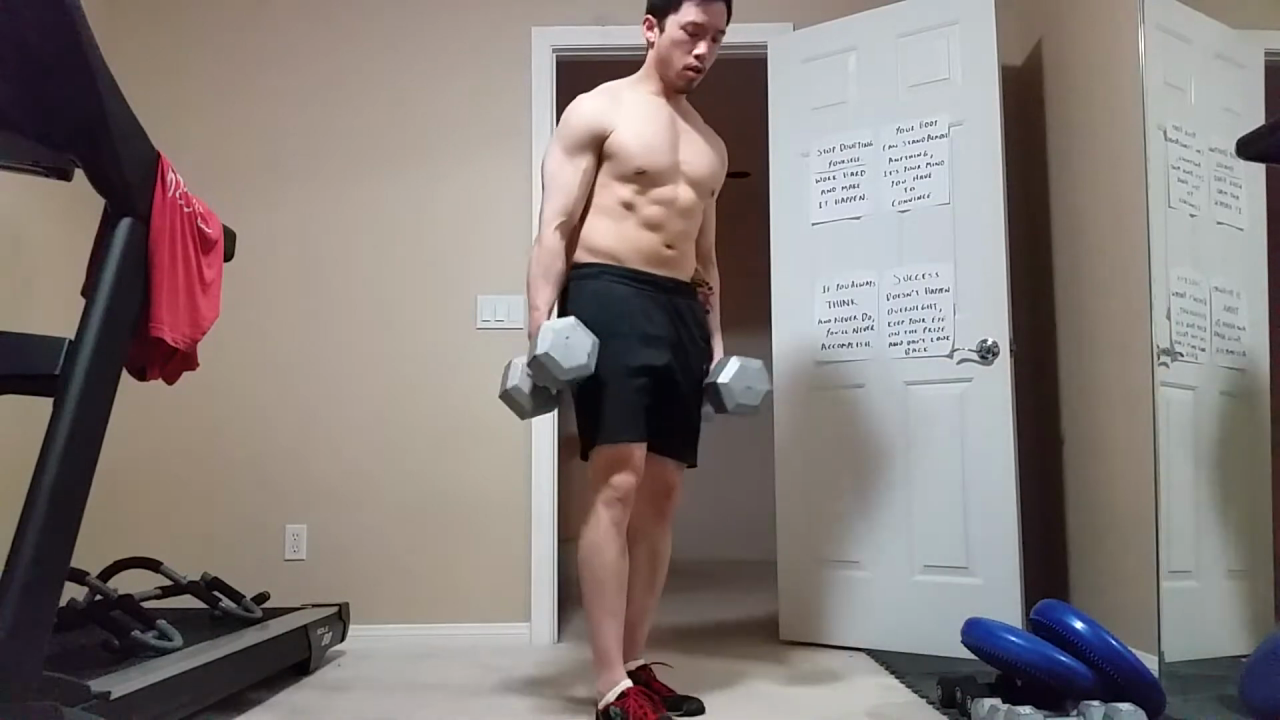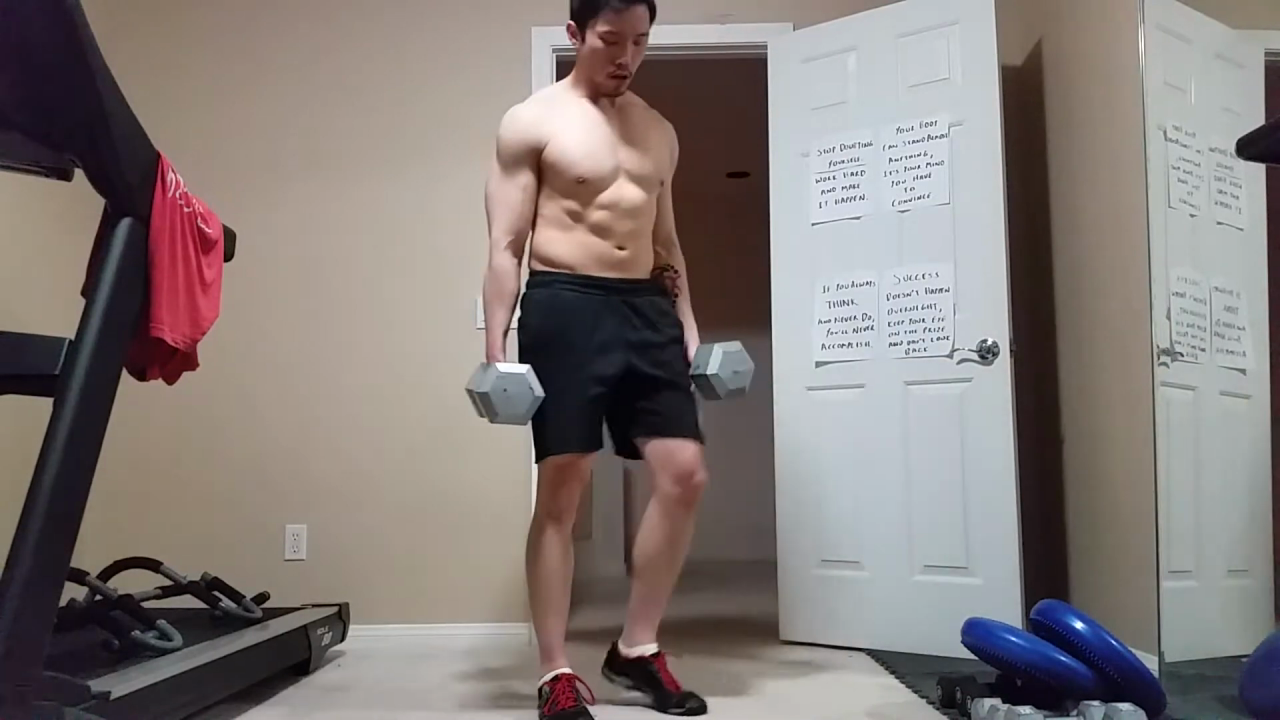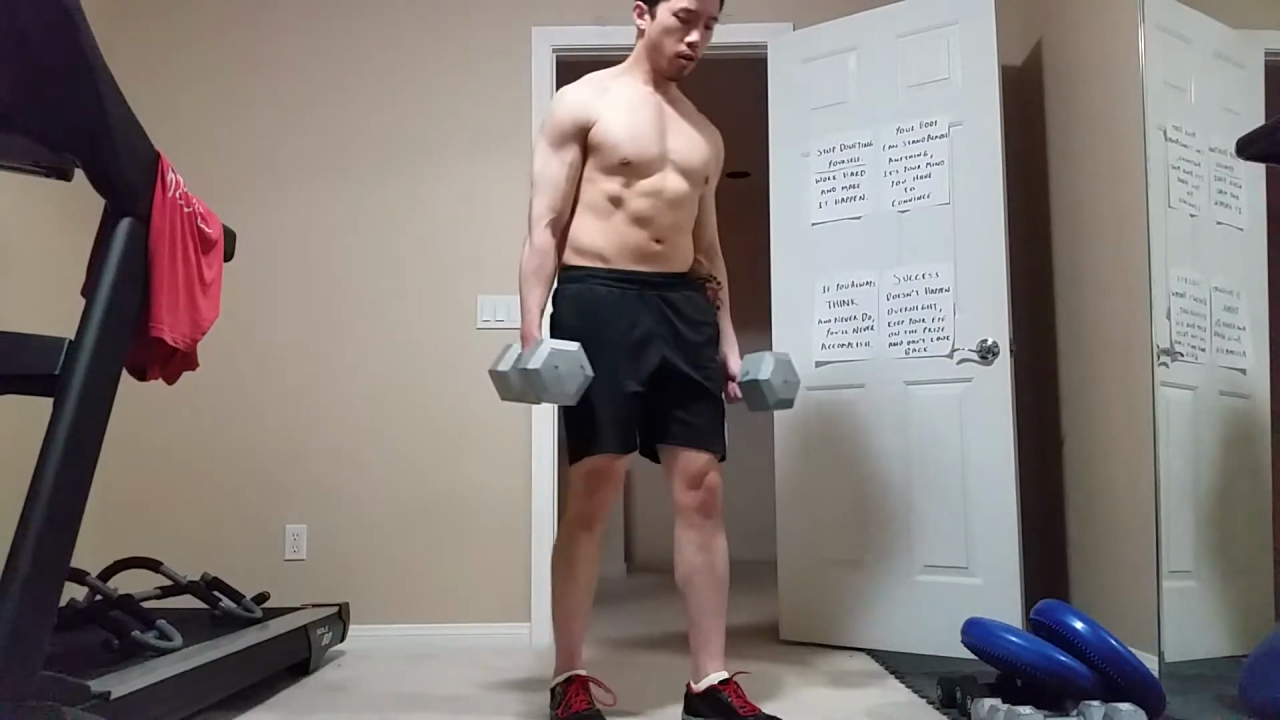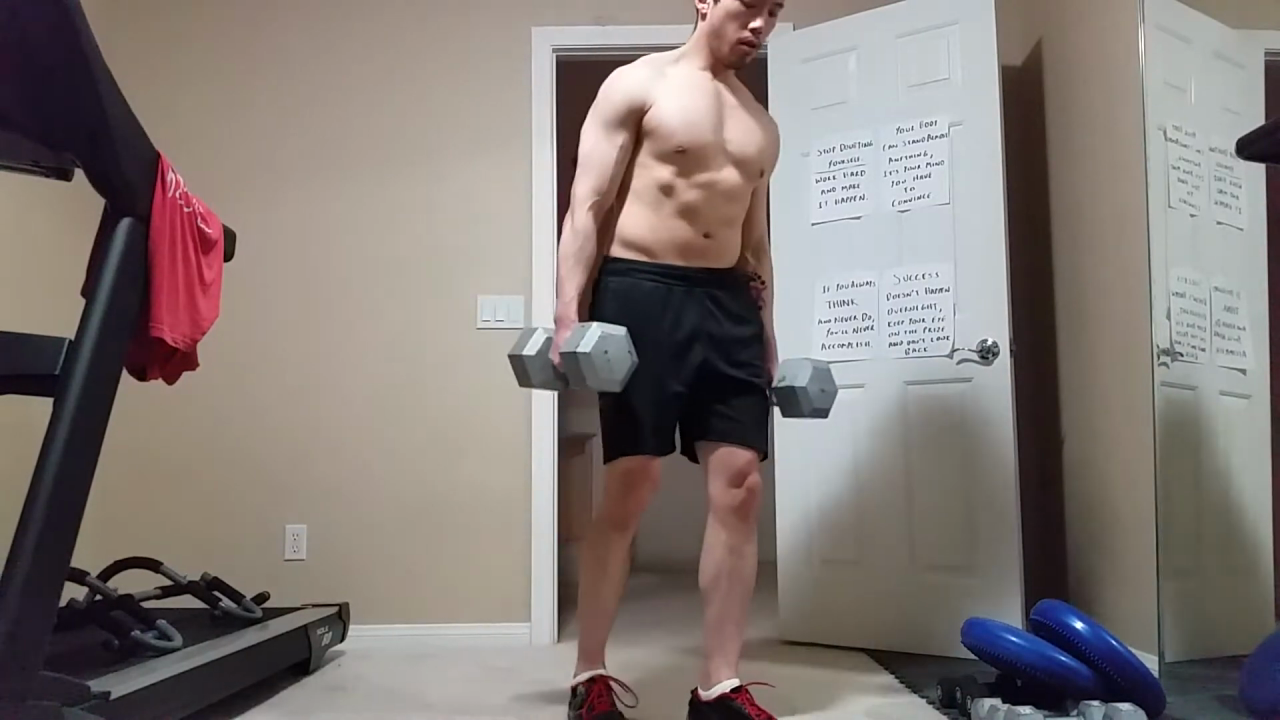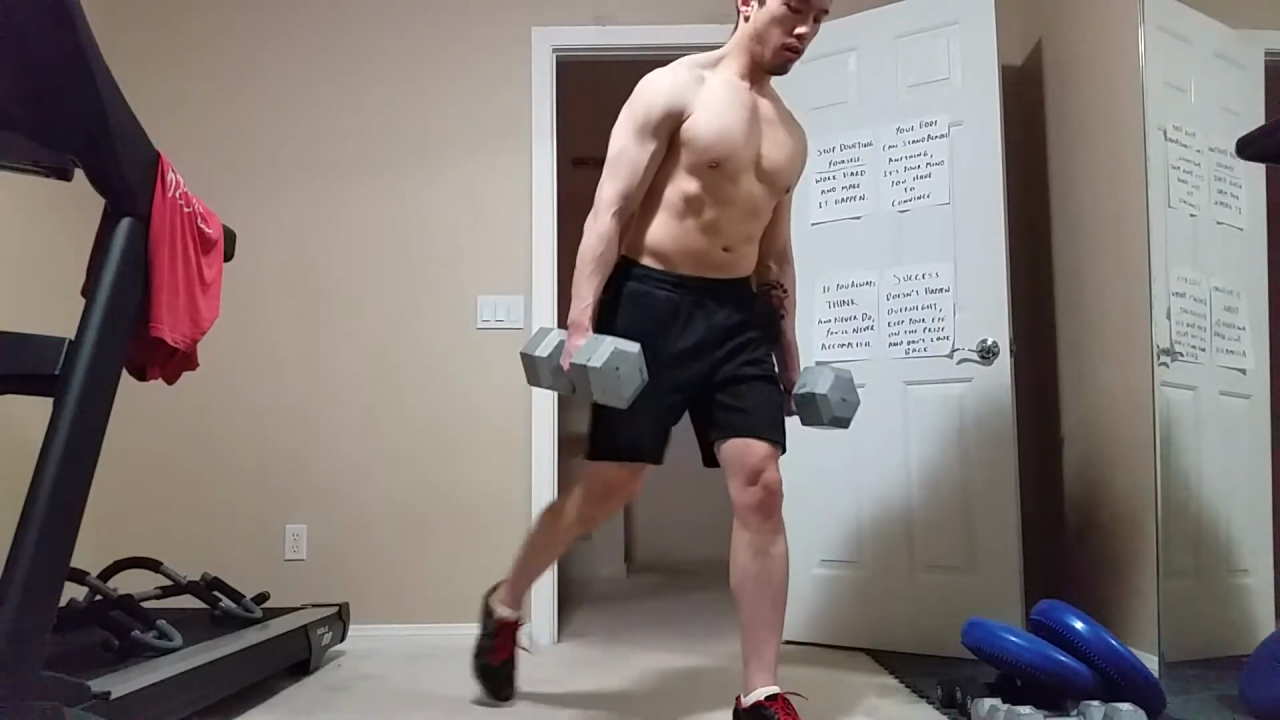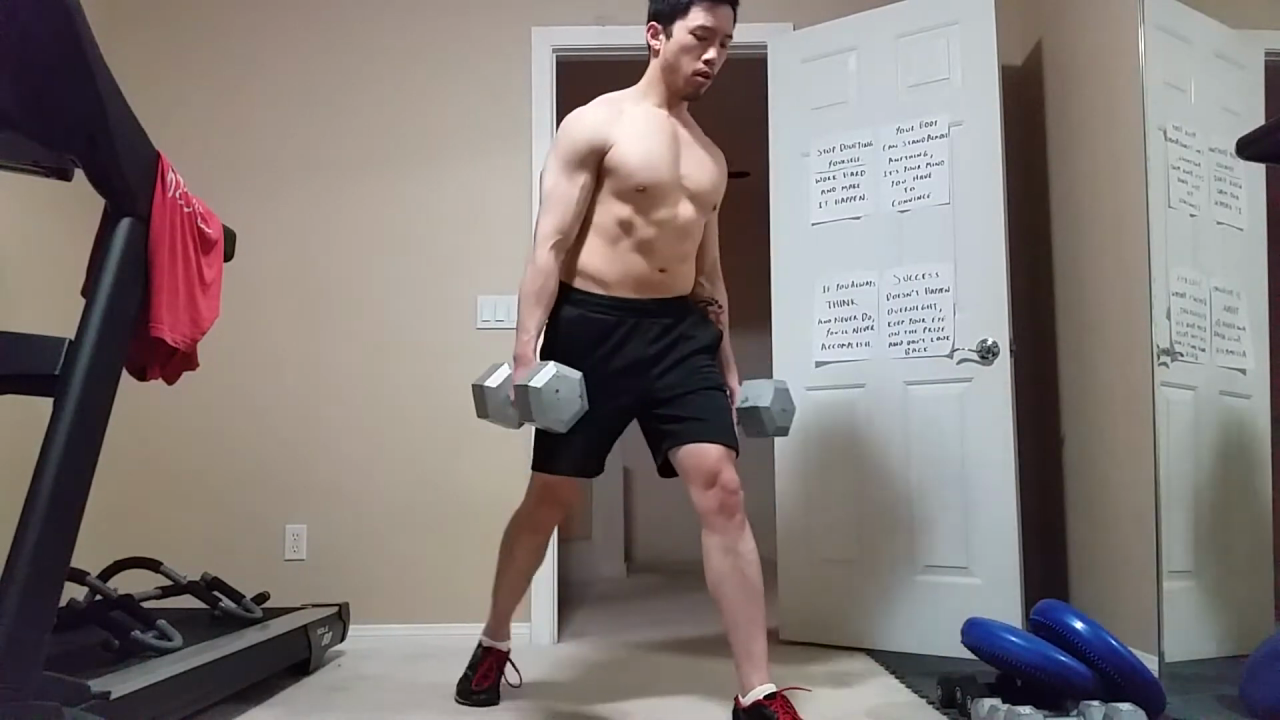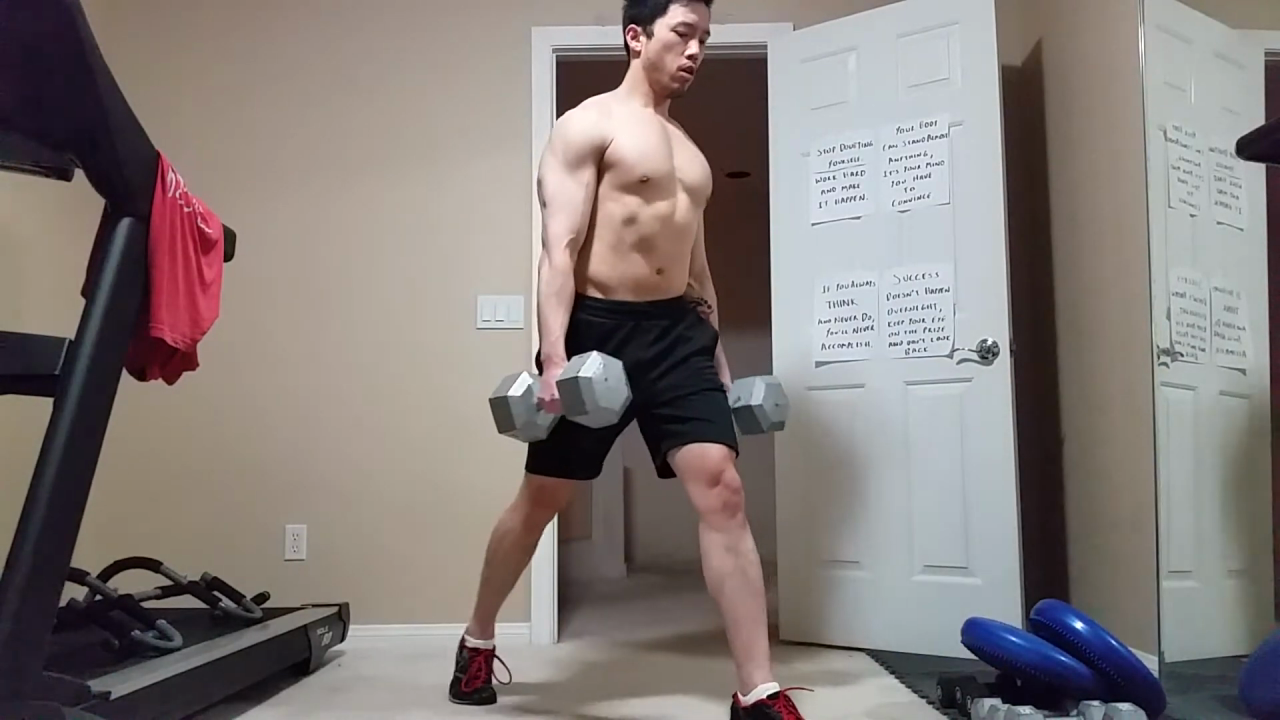
dt=0.7s
person 1, frame 1
left shoulder: (710, 145)
right shoulder: (597, 111)
right elbow: (555, 230)
left wrist: (715, 337)
right wrist: (539, 329)
left hip: (680, 311)
right hip: (609, 297)
left knee: (661, 495)
right knee: (617, 485)
person 1, frame 2
left shoulder: (659, 132)
right shoulder: (530, 122)
right elbow: (506, 246)
left wrist: (688, 325)
right wrist: (495, 350)
left hip: (644, 310)
right hip: (564, 308)
left knee: (684, 475)
right knee: (561, 493)
left ankle: (637, 646)
person 1, frame 3
left shoulder: (706, 135)
right shoulder: (583, 102)
right elbow: (545, 226)
left wrist: (728, 340)
right wrist: (532, 325)
left hip: (682, 308)
right hip: (598, 301)
left knee: (700, 489)
right knee: (593, 492)
person 1, frame 4
left shoulder: (760, 122)
right shoulder: (637, 84)
right elbow: (587, 207)
left wrist: (767, 340)
right wrist: (568, 311)
left hip: (727, 303)
right hip: (640, 293)
left knee: (740, 490)
right knee: (629, 489)
person 1, frame 5
left shoulder: (789, 132)
right shoulder: (672, 89)
right elbow: (610, 211)
left wrist: (789, 353)
right wrist: (579, 320)
left hip: (739, 314)
right hip: (653, 301)
left knee: (761, 487)
right knee: (608, 486)
right ankle: (506, 605)
person 1, frame 6
left shoulder: (710, 156)
right shoulder: (594, 125)
right elbow: (551, 244)
left wrist: (728, 368)
right wrist: (525, 350)
left hip: (680, 331)
right hip: (594, 328)
left knee: (722, 494)
right knee: (550, 498)
right ankle: (493, 641)
person 1, frame 7
left shoulder: (691, 152)
right shoulder: (587, 127)
right elbow: (560, 247)
left wrist: (719, 362)
right wrist: (556, 355)
left hip: (676, 332)
right hip: (597, 328)
left knee: (722, 493)
right knee: (541, 498)
right ankle: (476, 639)
